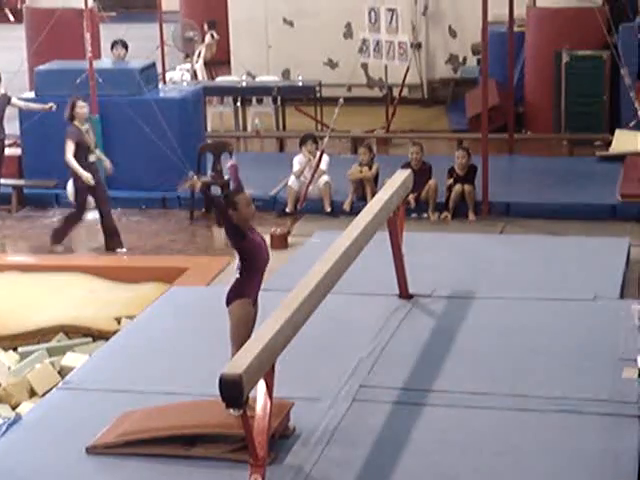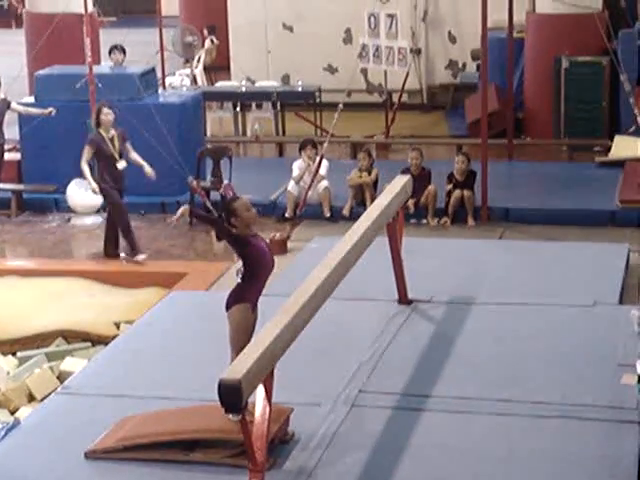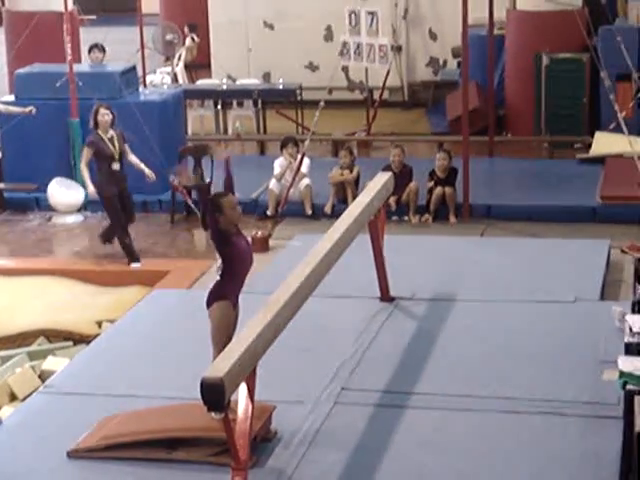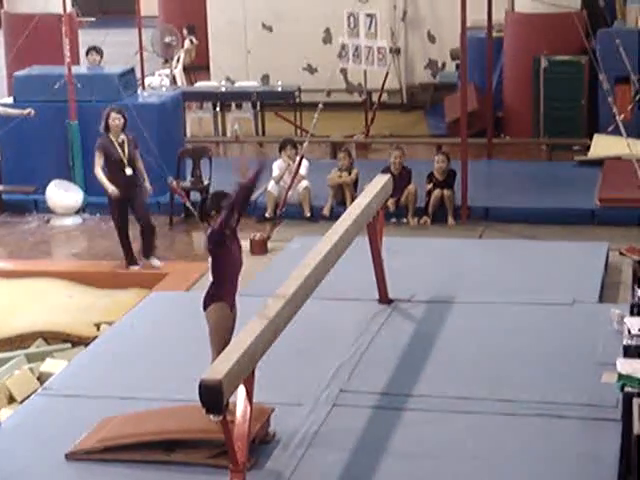
dt=0.2s
person 1, frame 1
left shoulder: (247, 226)
right shoulder: (237, 233)
left elbow: (238, 190)
right elbow: (220, 209)
left wrist: (233, 170)
left hip: (250, 295)
right hip: (241, 296)
left knee: (245, 350)
right knee: (238, 352)
person 1, frame 2
left shoulder: (252, 233)
right shoulder: (239, 240)
left elbow: (233, 201)
right elbow: (216, 221)
left wrist: (228, 194)
right wrist: (189, 210)
left hip: (249, 301)
right hip: (241, 302)
right knee: (237, 358)
person 1, frame 3
left shoulder: (234, 230)
right shoulder: (221, 237)
left elbow: (228, 191)
right elbow: (209, 214)
left wrist: (226, 162)
left hip: (230, 296)
right hip: (221, 298)
left knee: (225, 350)
right knee: (220, 354)
person 1, frame 4
left shoulder: (229, 232)
right shoulder: (214, 238)
left elbow: (244, 197)
right elbow: (228, 212)
left wrist: (259, 168)
right wrist: (242, 185)
left hip: (228, 299)
right hip: (217, 301)
left knee: (224, 354)
right knee: (218, 357)
person 2, frame 1
left shoulder: (88, 127)
right shoulder: (73, 131)
right elbow: (69, 157)
left wrist: (104, 159)
right wrist: (82, 173)
left hip: (94, 174)
right hip: (81, 176)
left knee: (105, 209)
right knee: (80, 212)
left ankle: (113, 244)
right ankle: (56, 239)
person 2, frame 2
left shoulder: (120, 133)
right shoulder: (94, 138)
left elbow: (130, 153)
right elbow: (84, 162)
left wrist: (144, 165)
right wrist: (91, 181)
left hip: (119, 181)
right hip: (106, 183)
left knee: (114, 216)
right knee: (122, 217)
left ankle: (111, 250)
right ankle: (134, 251)
person 2, frame 3
left shoulder: (119, 135)
right shoulder: (93, 140)
left elbow: (129, 155)
right elbow: (84, 164)
left wrist: (144, 168)
right wrist: (89, 184)
left hip: (121, 182)
right hip: (106, 185)
left knee: (129, 216)
right knee: (119, 223)
left ankle: (106, 236)
right ankle: (133, 257)
person 2, frame 4
left shoulder: (130, 140)
right shoulder: (103, 143)
right elbow: (98, 169)
left wrist: (146, 181)
right wrist: (107, 185)
left hip: (134, 187)
right hip: (116, 191)
left knee: (146, 223)
right knee: (122, 227)
left ankle: (149, 255)
right ankle: (131, 261)
